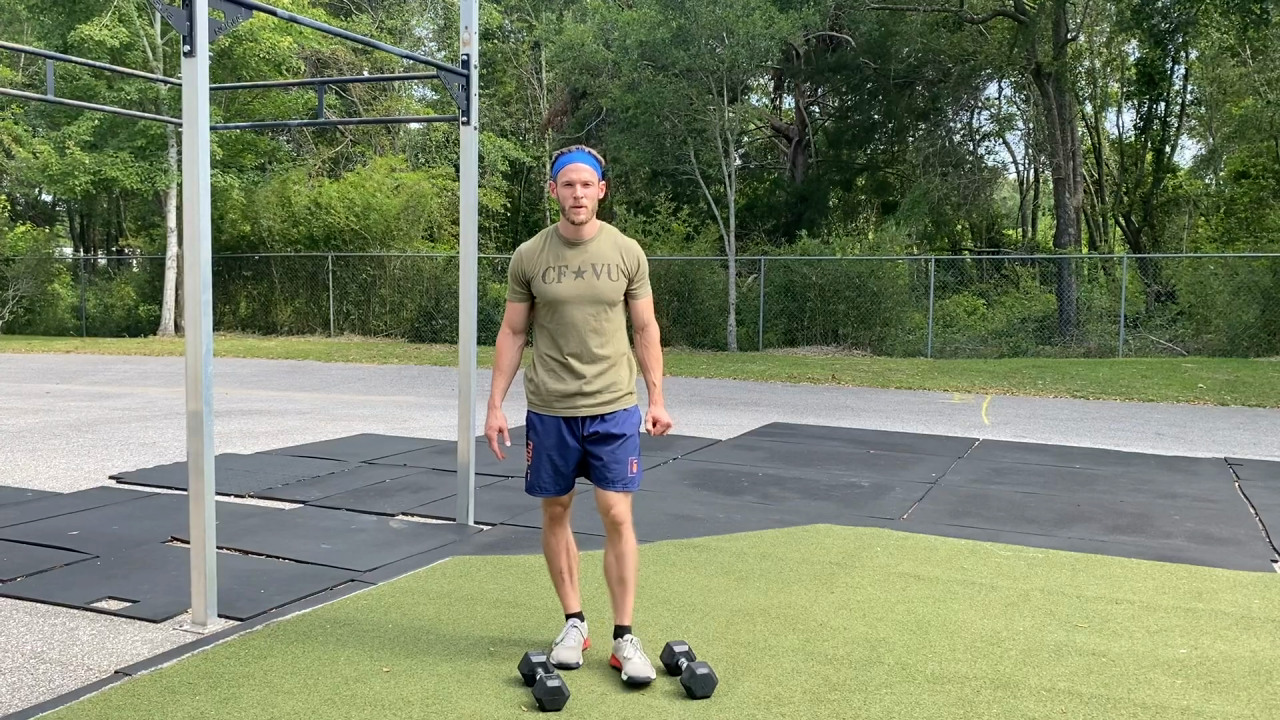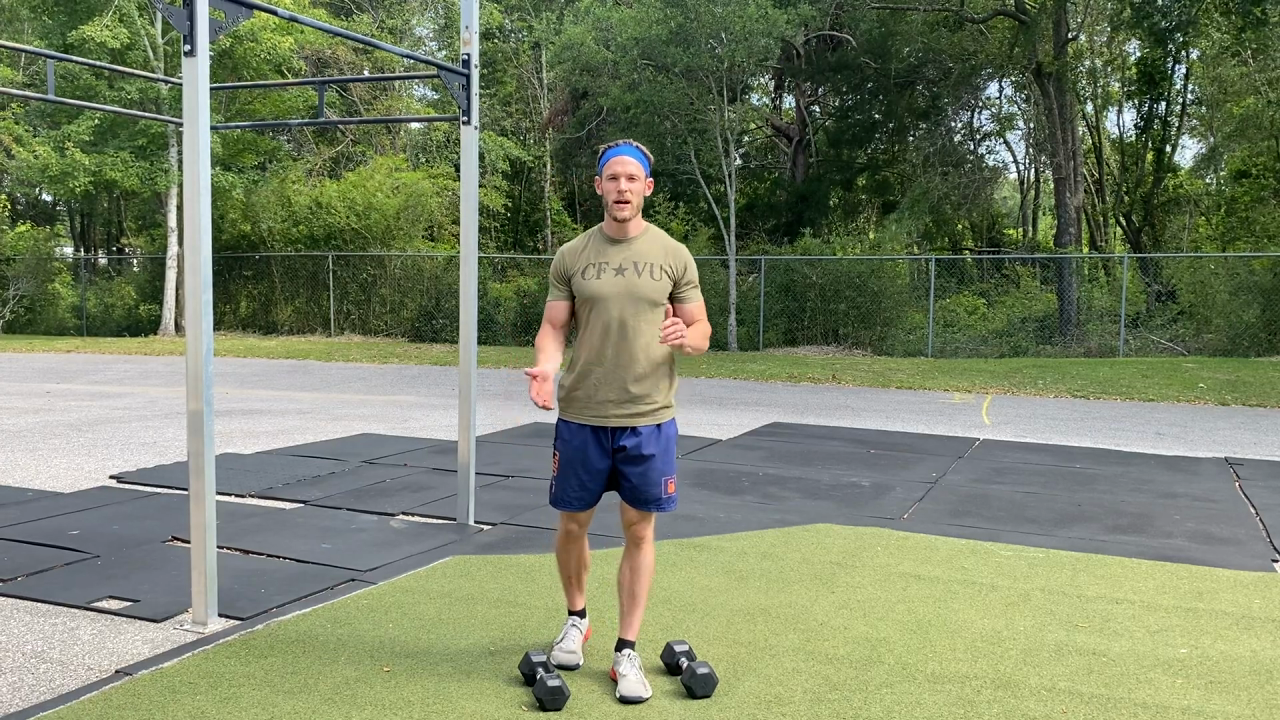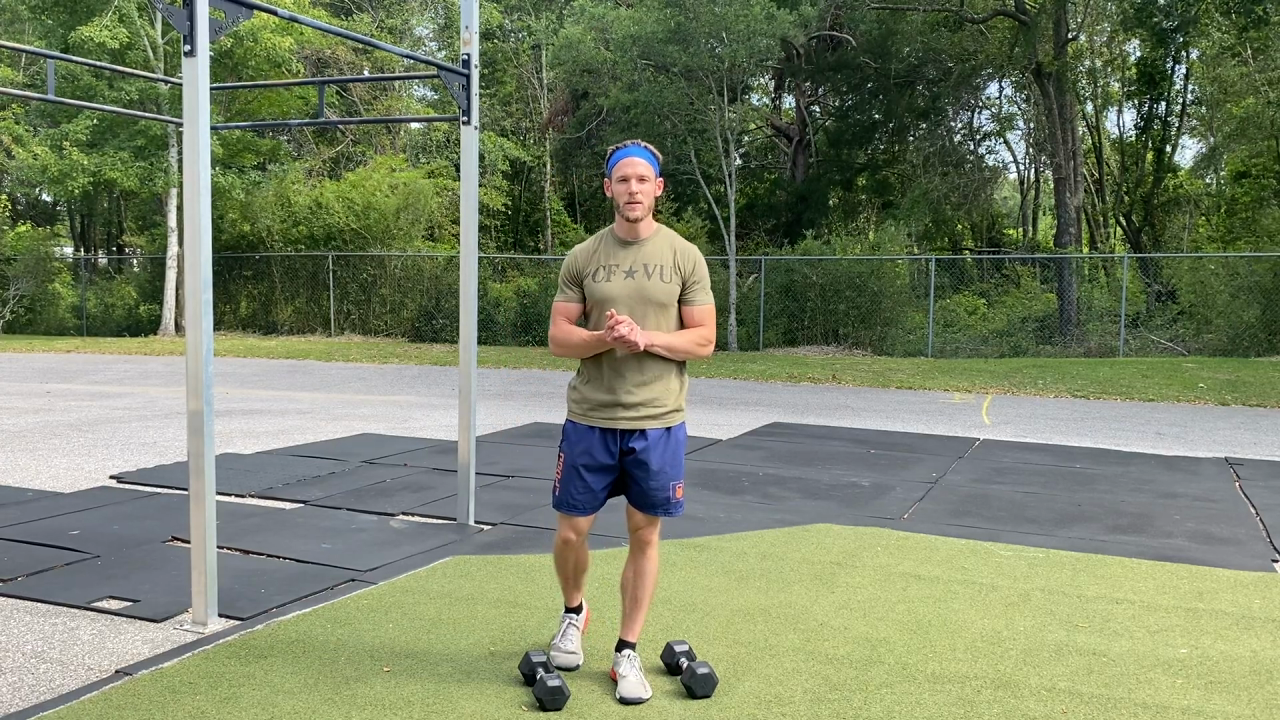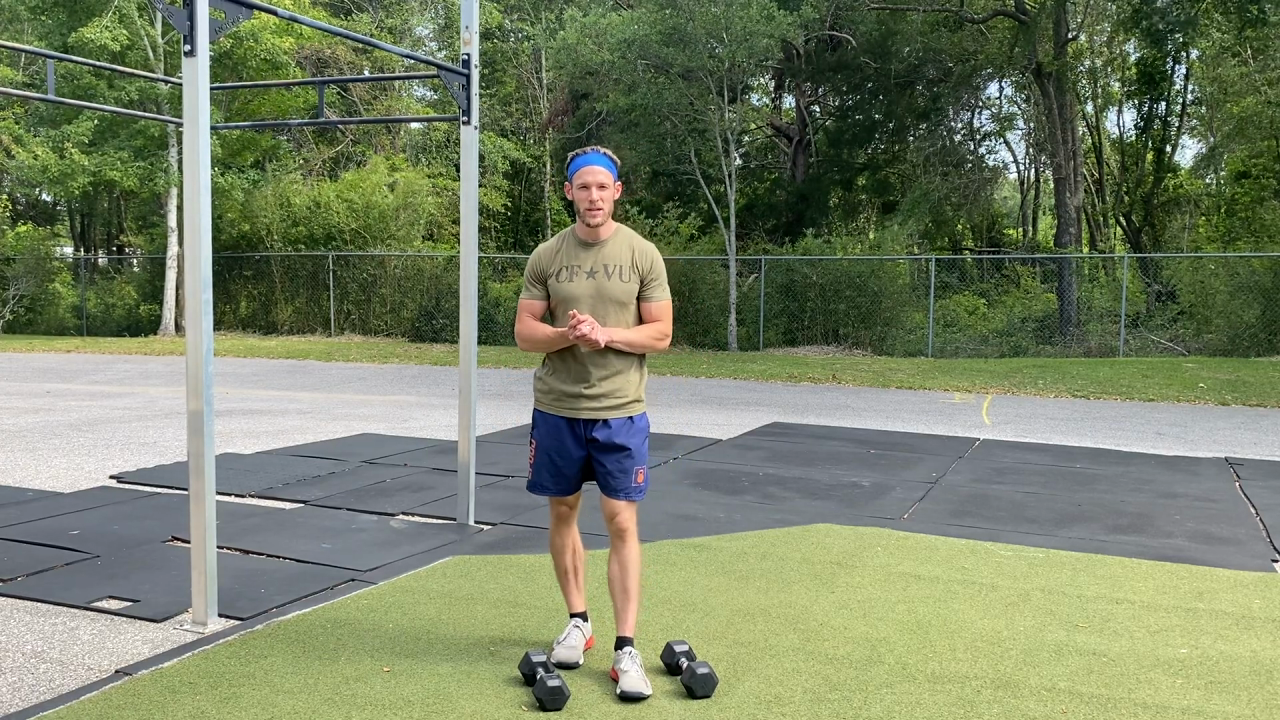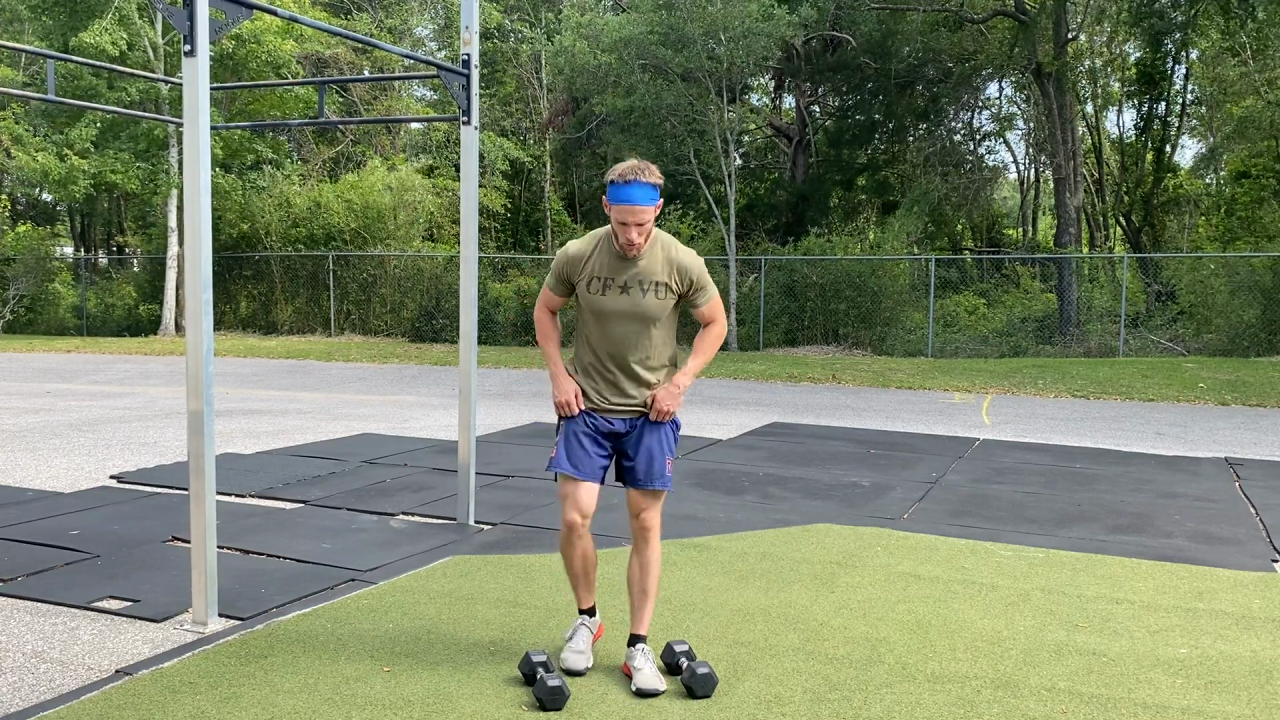
dt=1s
person 1, frame 1
left shoulder: (627, 251)
right shoulder: (528, 256)
left elbow: (645, 328)
right elbow: (512, 332)
left wrist: (657, 398)
right wrist: (495, 404)
left hip: (614, 406)
right hip: (550, 408)
left knee: (618, 517)
right knee: (556, 513)
left ankle: (624, 637)
right ankle: (575, 622)
person 1, frame 2
left shoulder: (673, 255)
right shoulder: (571, 255)
left elbow: (700, 327)
right elbow: (554, 328)
left wrist: (687, 339)
right wrist: (545, 368)
left hip: (649, 419)
right hip: (581, 417)
left knee: (639, 532)
right knee: (572, 525)
left ankle: (626, 652)
right ankle: (576, 618)
person 1, frame 3
left shoulder: (684, 256)
right shoulder: (581, 257)
left elbow: (704, 340)
right elbow: (558, 339)
left wrist: (645, 338)
right wrist: (605, 337)
left hip: (657, 423)
right hip: (589, 420)
left knee: (644, 536)
right knee: (570, 532)
left ankle: (627, 653)
right ankle: (573, 612)
person 1, frame 4
left shoulder: (643, 254)
right shoulder: (546, 255)
left elbow: (661, 333)
right elbow: (524, 332)
left wrist: (606, 334)
right wrist: (567, 334)
left hip: (621, 409)
right hip: (557, 408)
left knee: (621, 523)
right knee: (563, 513)
left ankle: (626, 648)
right ankle: (578, 621)
person 1, frame 5
left shoulder: (682, 262)
right shoulder: (576, 256)
left elbow: (715, 323)
right elbow: (545, 311)
left wrist: (678, 383)
right wrist: (558, 374)
left hip: (651, 411)
right hip: (588, 407)
left knee: (645, 523)
right knee: (574, 518)
left ankle: (638, 646)
right ankle: (587, 616)
